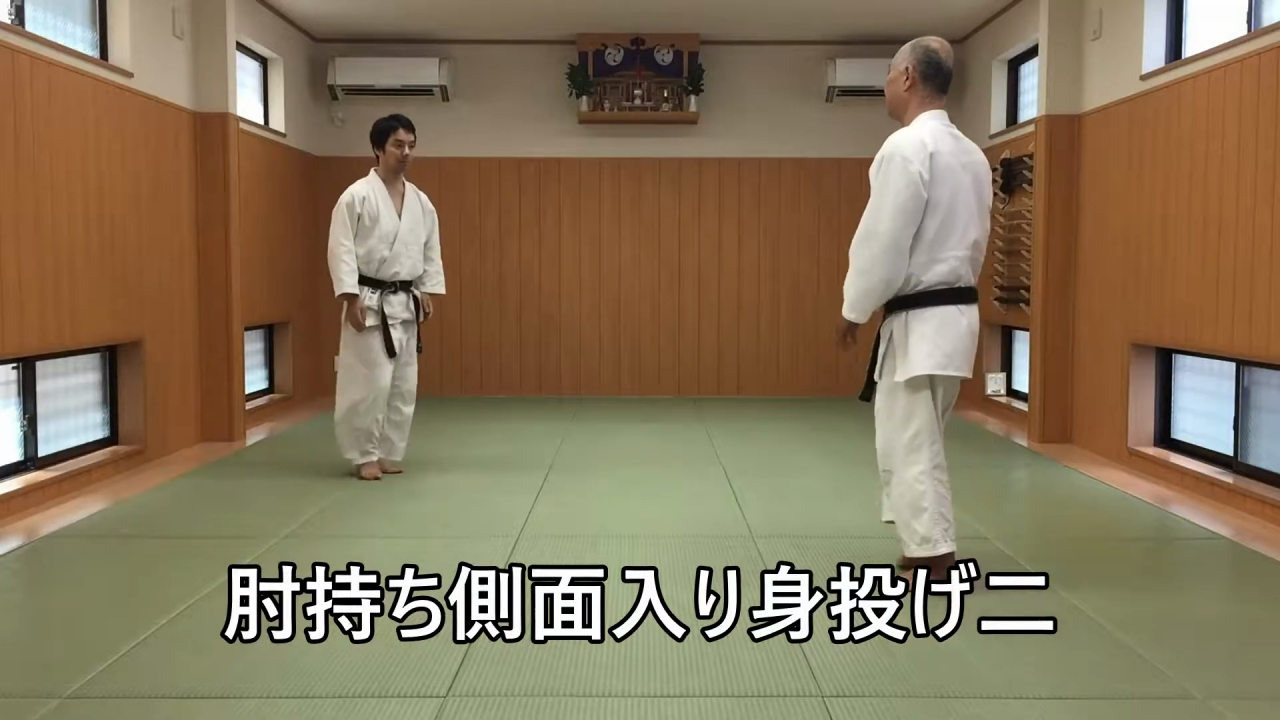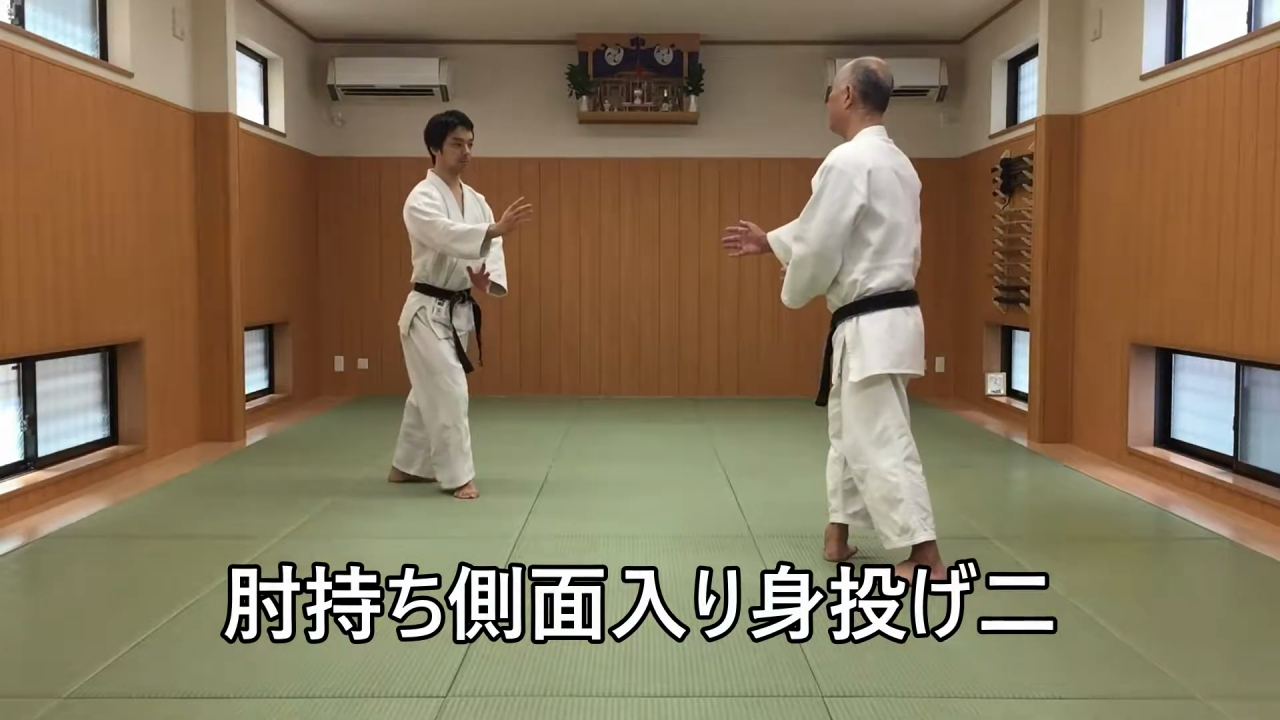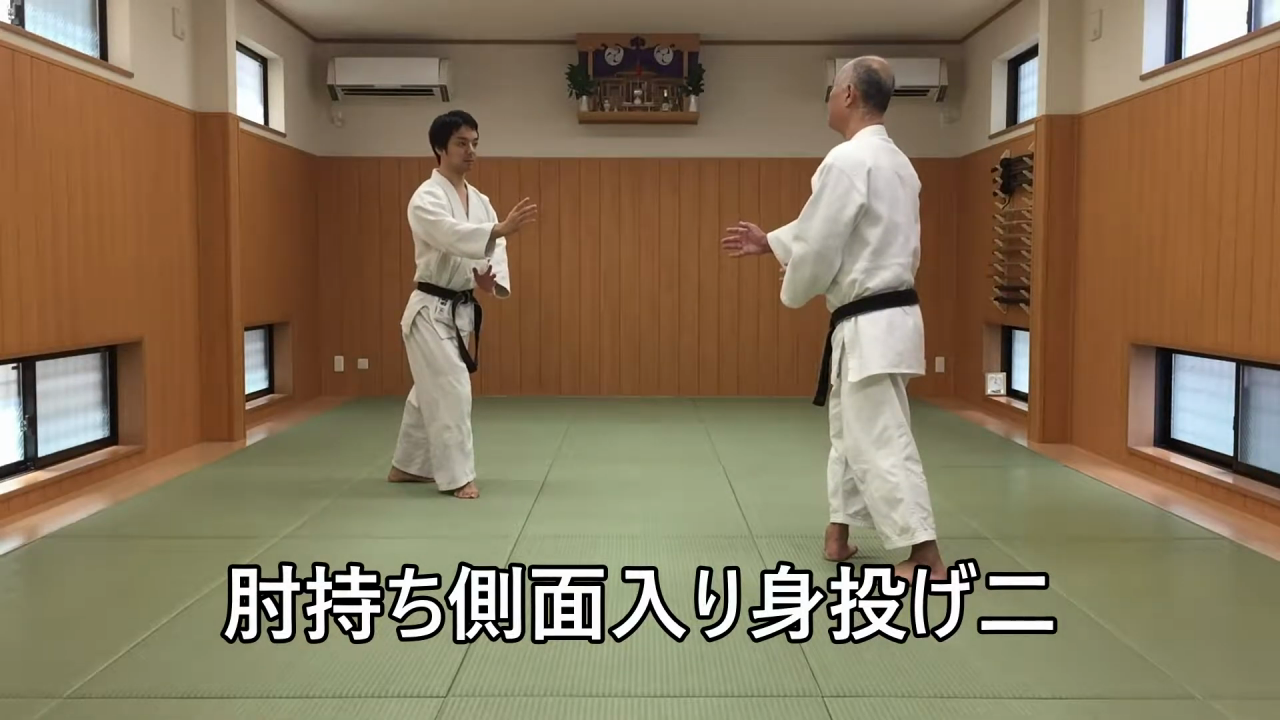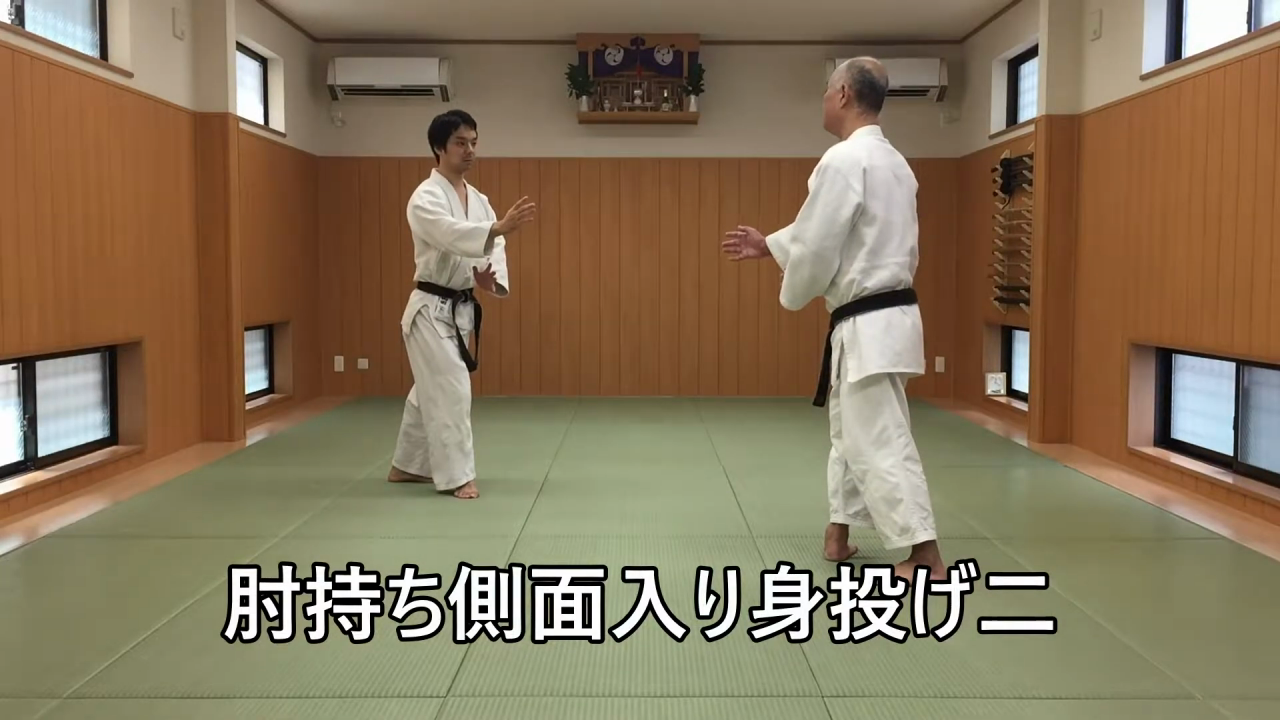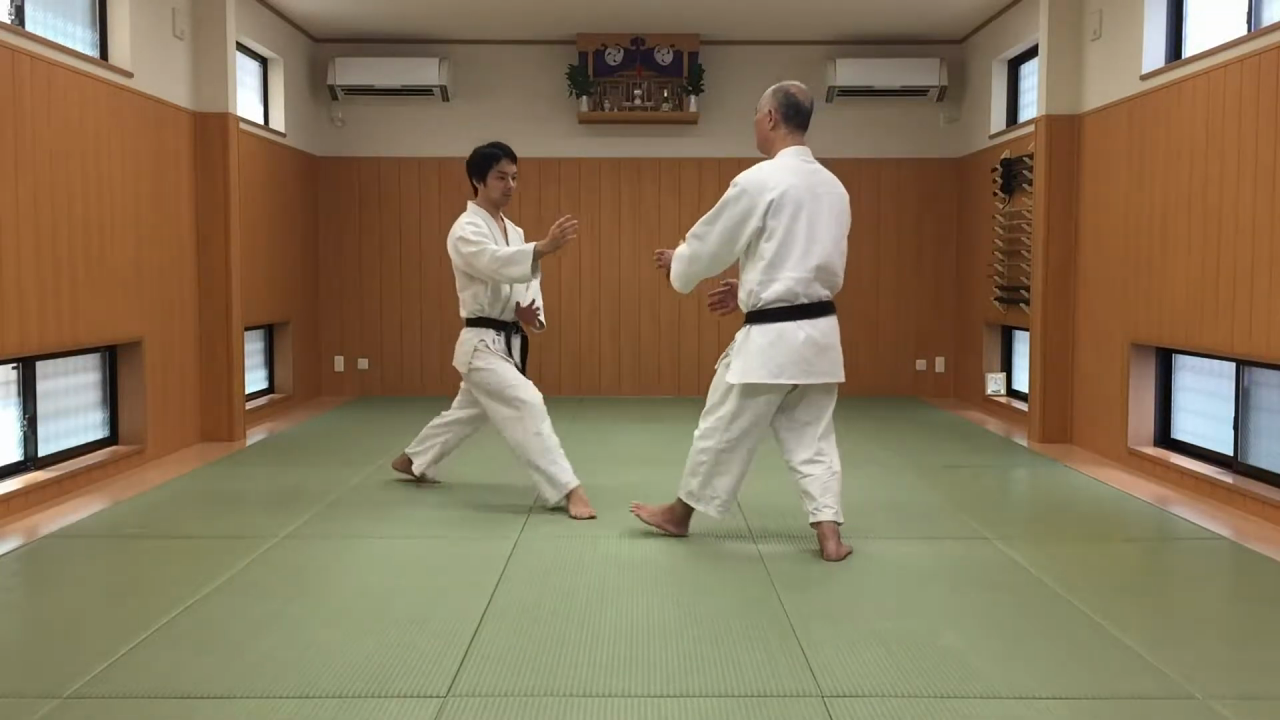
dt=1s
person 1, frame 1
left shoulder: (907, 147)
right shoulder: (971, 154)
left elbow: (882, 243)
left wrist: (854, 310)
left hip: (919, 320)
right hip: (958, 312)
left knee: (910, 449)
right knee: (910, 438)
left ankle: (938, 559)
right ankle: (929, 545)
person 1, frame 2
left shoulder: (848, 161)
right shoulder: (896, 162)
left elbow: (819, 245)
left wrist: (793, 293)
right wrist: (769, 241)
left hip: (870, 324)
right hip: (886, 316)
left knee: (880, 444)
right knee: (849, 433)
left ankle: (926, 556)
right ankle: (839, 533)
person 1, frame 3
left shoulder: (848, 160)
right shoulder: (895, 161)
left elbow: (819, 245)
left wrist: (792, 292)
right wrist: (769, 242)
left hip: (869, 324)
right hip: (886, 315)
left knee: (880, 443)
right knee: (849, 432)
left ankle: (926, 557)
right ankle: (839, 534)
person 1, frame 4
left shoulder: (844, 160)
right shoulder: (892, 161)
left elbow: (818, 247)
left wrist: (792, 295)
right wrist: (769, 245)
left hip: (868, 323)
right hip: (888, 314)
left knee: (880, 443)
right knee: (850, 434)
left ankle: (925, 556)
right ankle: (838, 534)
person 1, frame 5
left shoulder: (758, 182)
right shoulder: (833, 186)
left elbow: (708, 244)
left wrist: (676, 263)
left hip: (771, 334)
right hip: (820, 328)
left knee: (721, 432)
right knee: (813, 441)
left ankle: (679, 513)
right ankle: (830, 532)
person 2, frame 1
left shoulder: (421, 201)
right shoulder: (357, 196)
left elbow: (430, 252)
right elbow: (341, 249)
left wrist: (428, 293)
right wrist: (351, 298)
left hip: (406, 303)
right hip: (369, 301)
left knee: (403, 386)
right knee: (371, 383)
left ankle: (385, 453)
right ankle: (364, 456)
person 2, frame 2
left shoulder: (475, 200)
right shoulder: (422, 199)
left elbow: (490, 247)
right elbow: (446, 235)
left wrist: (489, 277)
right wrist: (497, 229)
left hip: (458, 309)
right hip: (429, 310)
left knee: (429, 393)
right knee: (448, 393)
left ankle: (407, 466)
right ankle: (457, 475)
person 2, frame 3
left shoulder: (479, 200)
right shoulder: (427, 198)
left elbow: (491, 246)
right elbow: (452, 235)
left wrist: (493, 278)
right wrist: (501, 229)
left hip: (461, 309)
right hip: (431, 310)
left knee: (429, 391)
right knee: (451, 391)
left ankle: (407, 465)
right ankle: (457, 475)
person 2, frame 4
left shoulder: (477, 199)
right shoulder: (426, 198)
left elbow: (491, 245)
right elbow: (451, 234)
left wrist: (492, 277)
right wrist: (500, 227)
left hip: (460, 308)
right hip: (432, 309)
left knee: (430, 390)
right knee: (451, 391)
left ankle: (407, 465)
right ankle: (457, 475)
person 2, frame 5
left shoulder: (512, 231)
right shoulder: (466, 231)
left elbow: (528, 277)
right elbow: (496, 263)
left wrist: (531, 312)
right wrist: (543, 247)
left hip: (507, 341)
right hip: (483, 343)
left knee: (467, 413)
right knee: (526, 405)
left ankle: (412, 460)
right ankle: (567, 491)
